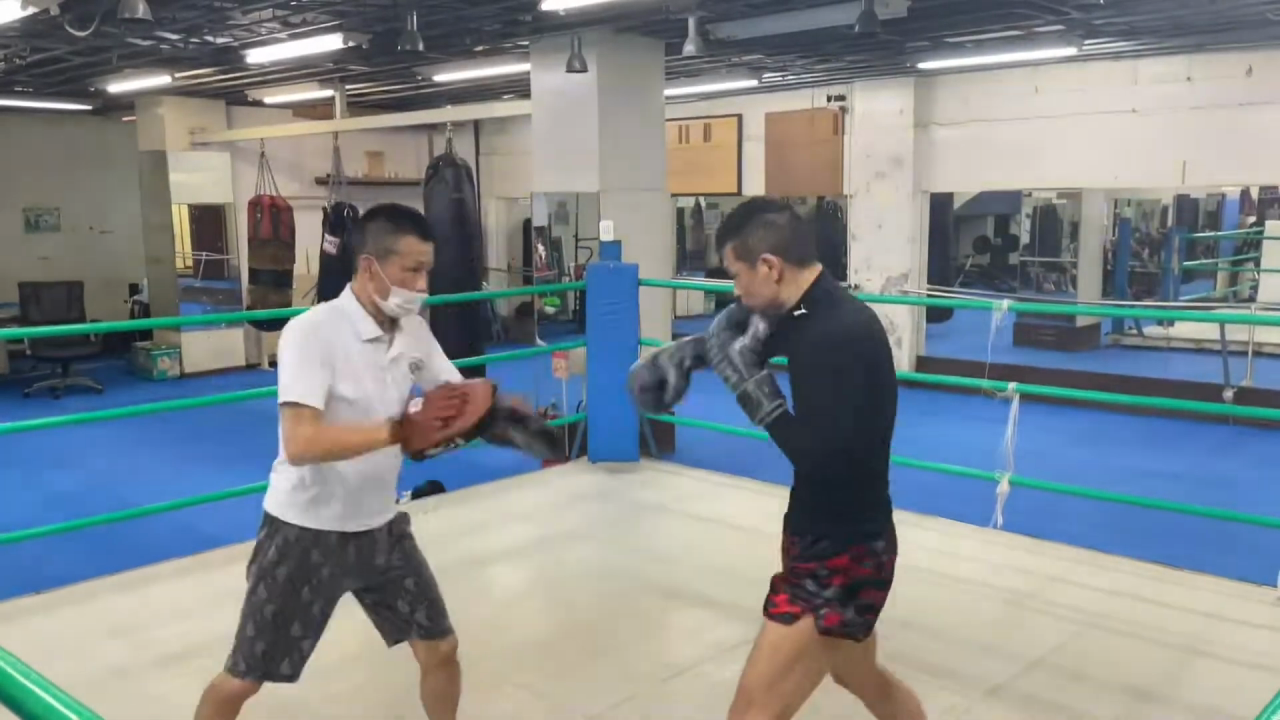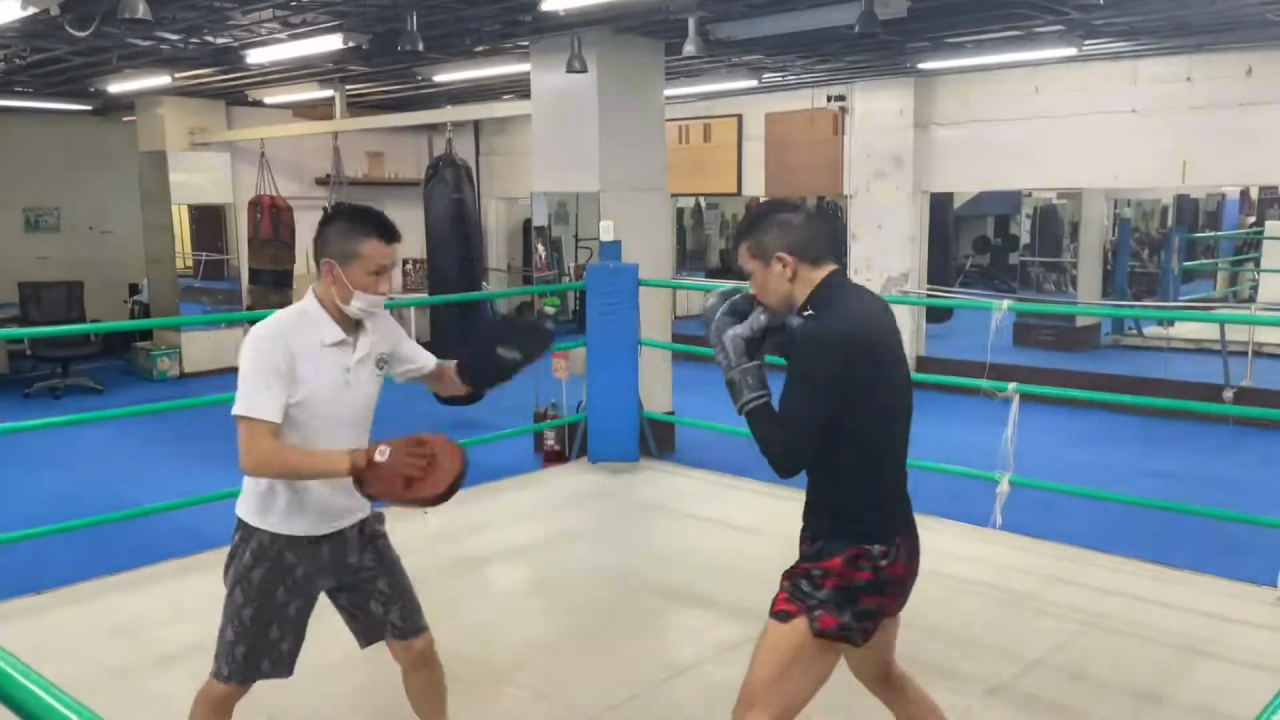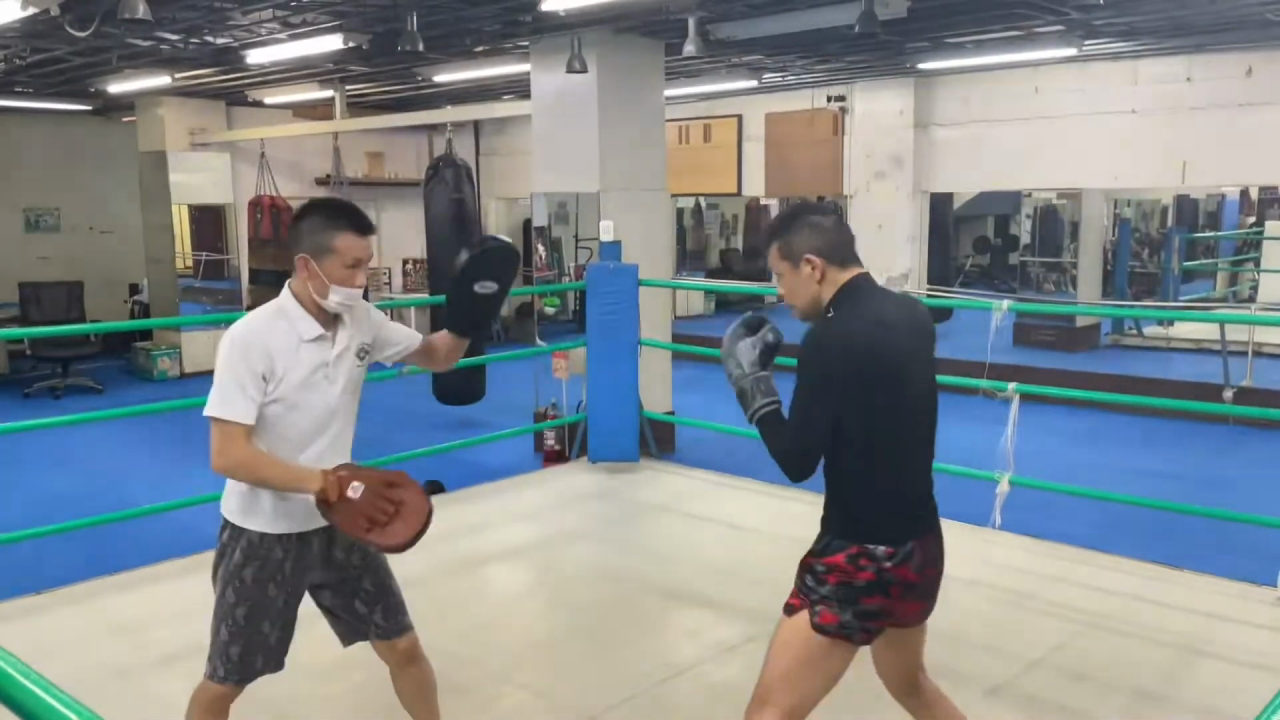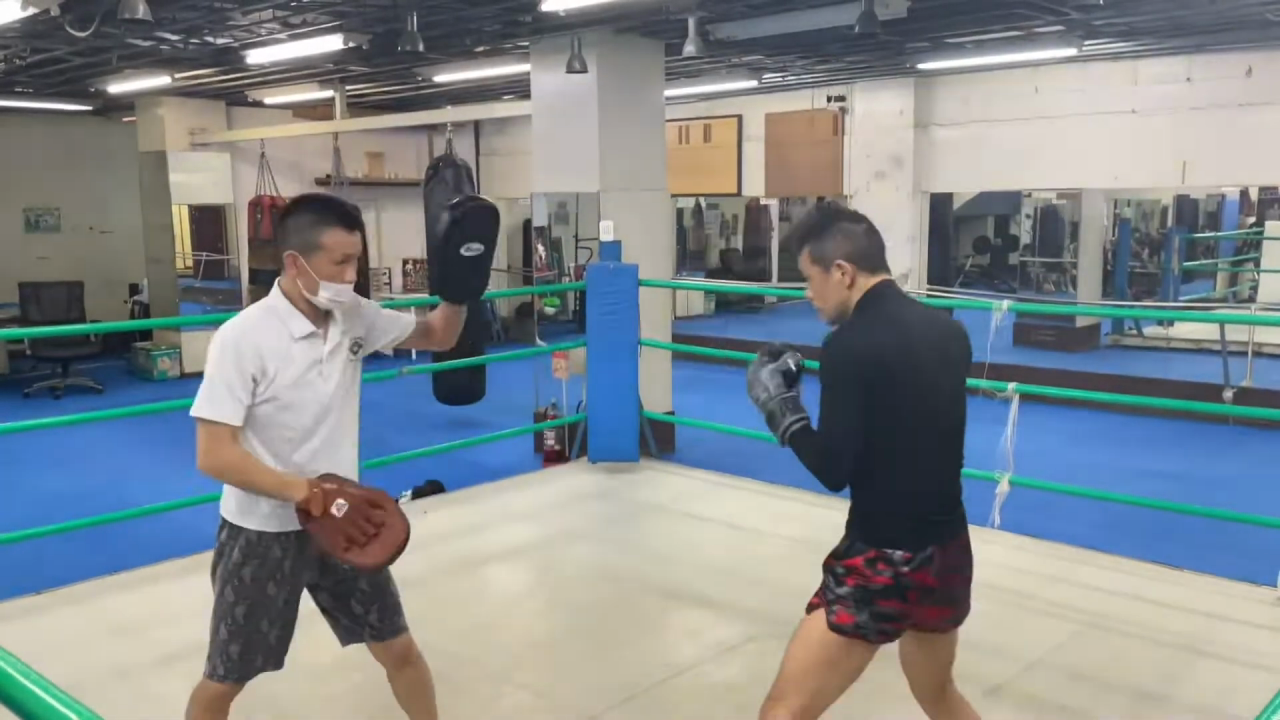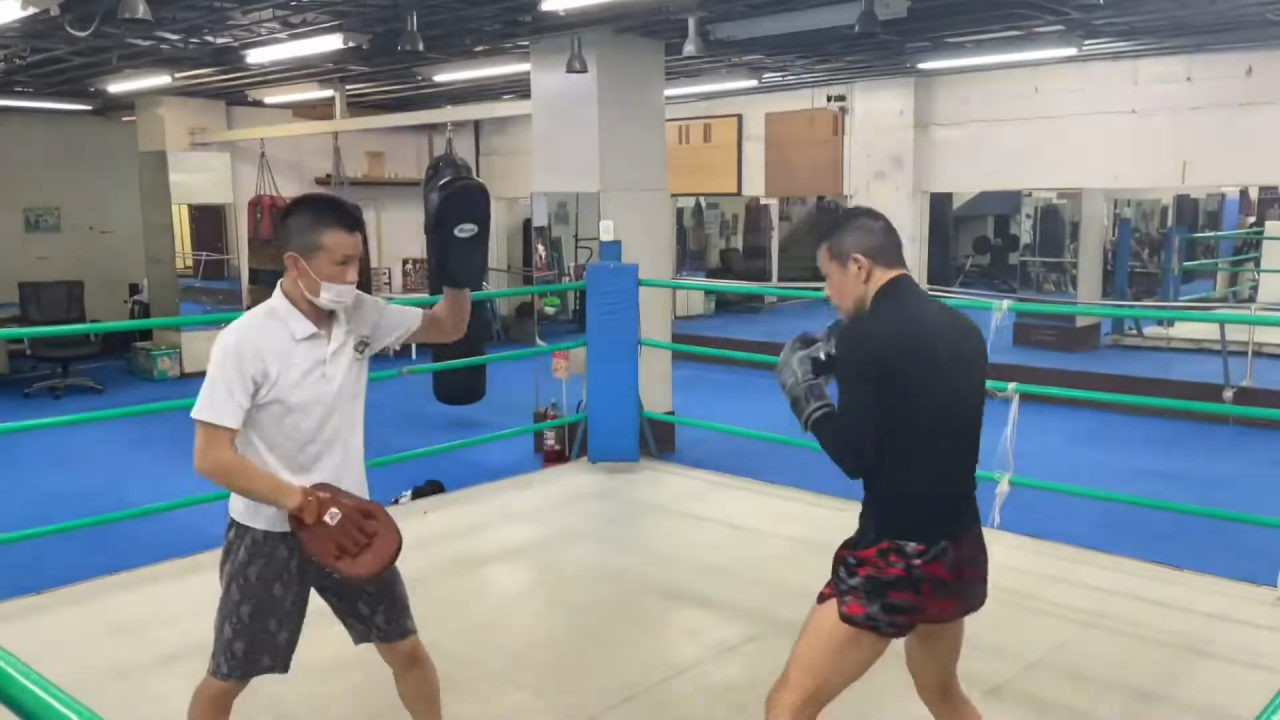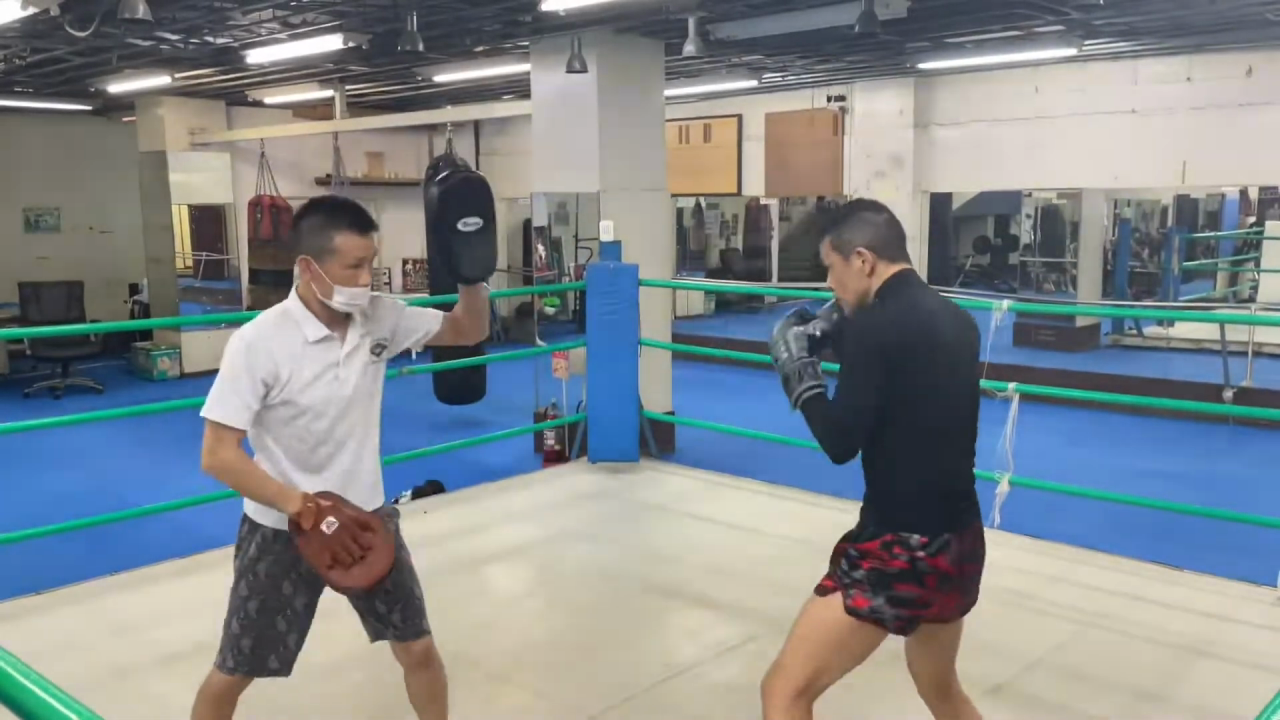
dt=0.1s
person 1, frame 1
left shoulder: (414, 331)
right shoulder: (310, 333)
right elbow: (301, 444)
right wrist: (395, 431)
left hip: (378, 527)
right hip: (304, 531)
left knee: (440, 648)
person 1, frame 2
left shoulder: (378, 328)
right shoulder: (273, 340)
left elbow: (445, 379)
right elbow: (257, 456)
right wrist: (360, 462)
left hip: (353, 526)
right hip: (277, 535)
left knee: (416, 648)
person 1, frame 3
left shoulder: (361, 321)
right shoulder: (249, 339)
left elbow: (434, 355)
right elbow: (227, 456)
left wrist: (463, 325)
right wrist: (322, 482)
left hip: (337, 527)
right hip: (262, 535)
left knee: (402, 648)
person 1, frame 4
left shoulder: (356, 316)
right shoulder: (242, 338)
left elbow: (438, 337)
right elbow: (214, 455)
right wrist: (309, 493)
right hip: (261, 533)
left knee: (398, 648)
person 1, frame 5
left shoulder: (361, 314)
right shoulder: (244, 342)
left elbow: (446, 328)
right elbow: (210, 457)
left wrist: (457, 280)
right wrist: (301, 501)
right hip: (268, 533)
left knee: (405, 649)
person 1, frame 6
left shoulder: (380, 315)
right shoulder: (259, 342)
left elbow: (469, 328)
right elbow: (218, 453)
left wrist: (472, 277)
right wrist: (305, 508)
left hip: (367, 518)
right hip: (282, 528)
left knee: (418, 648)
right knee: (234, 672)
person 2, frame 1
left shoulder: (837, 331)
right shoulder: (808, 315)
left elbow: (820, 457)
right elbow: (741, 337)
left wrist: (747, 379)
right wrist: (686, 355)
left hip: (836, 555)
right hip: (845, 538)
right knee: (859, 673)
person 2, frame 2
left shoulder: (824, 336)
right shoulder: (865, 309)
left elbow: (786, 457)
left wrist: (739, 363)
right wrist: (753, 325)
left hip: (848, 557)
right hip: (891, 540)
right knee: (881, 674)
person 2, frame 3
left shoulder: (834, 339)
right shoulder: (908, 313)
left elbow: (796, 459)
left wrist: (749, 375)
left hip: (857, 555)
right hip: (916, 543)
person 2, frame 4
left shoulder: (852, 345)
right shoulder: (948, 330)
left elbow: (833, 472)
left wrist: (777, 403)
left hip: (883, 562)
right hip: (946, 551)
person 2, frame 5
left shoulder: (868, 334)
right shoulder: (962, 328)
left elbow: (853, 457)
left wrist: (803, 389)
left hip: (895, 554)
right hip: (959, 545)
person 2, frame 6
left shoulder: (877, 324)
right shoulder: (956, 321)
left elbow: (840, 443)
left wrist: (797, 363)
right wrist: (841, 336)
left hip: (899, 548)
right hip: (959, 539)
